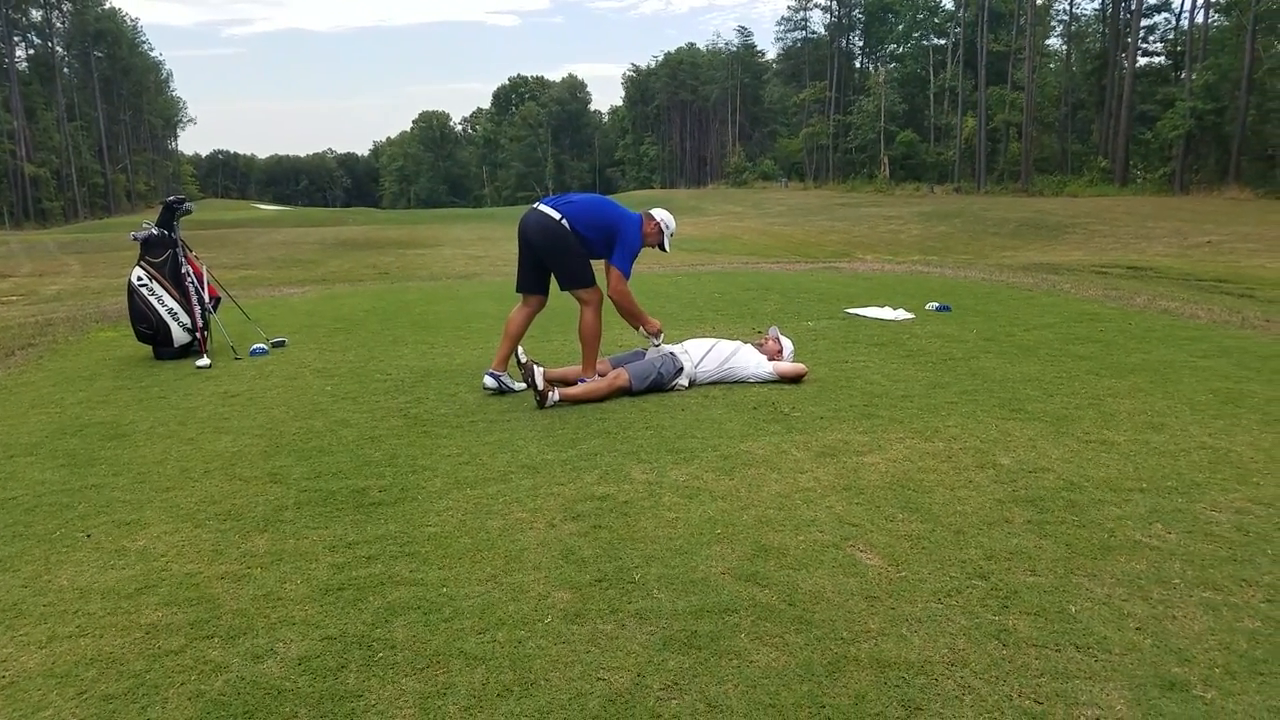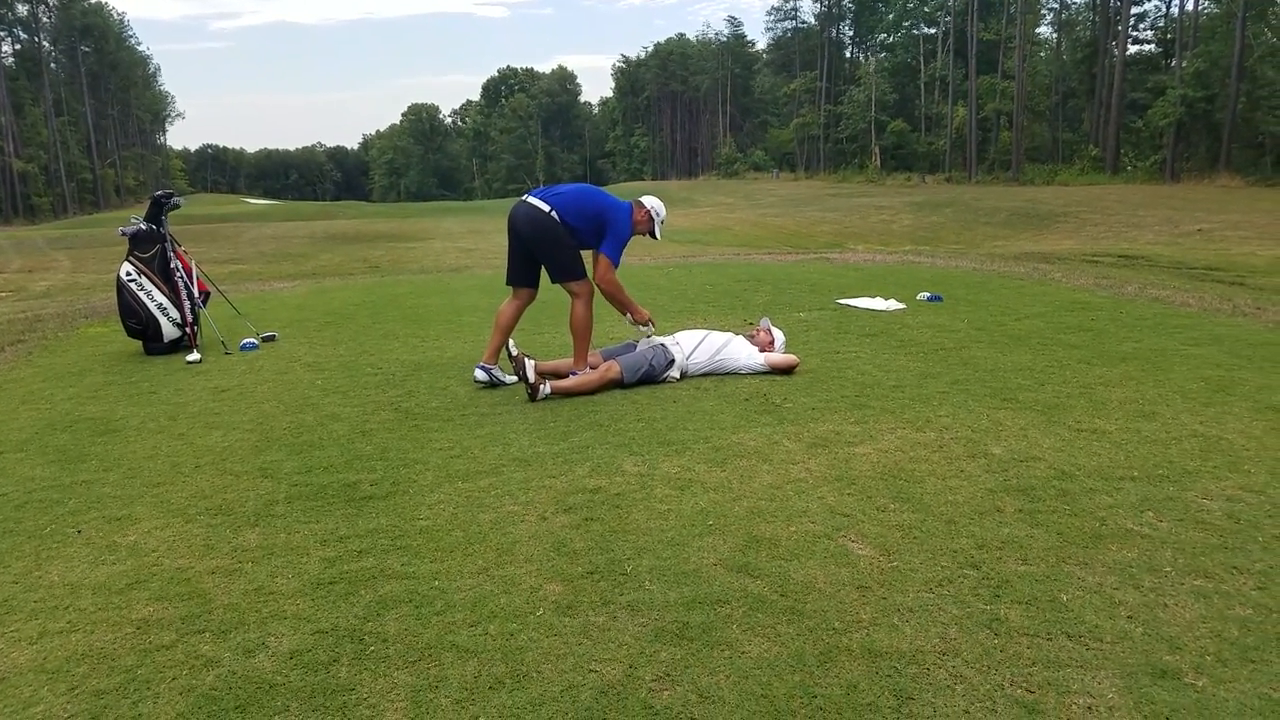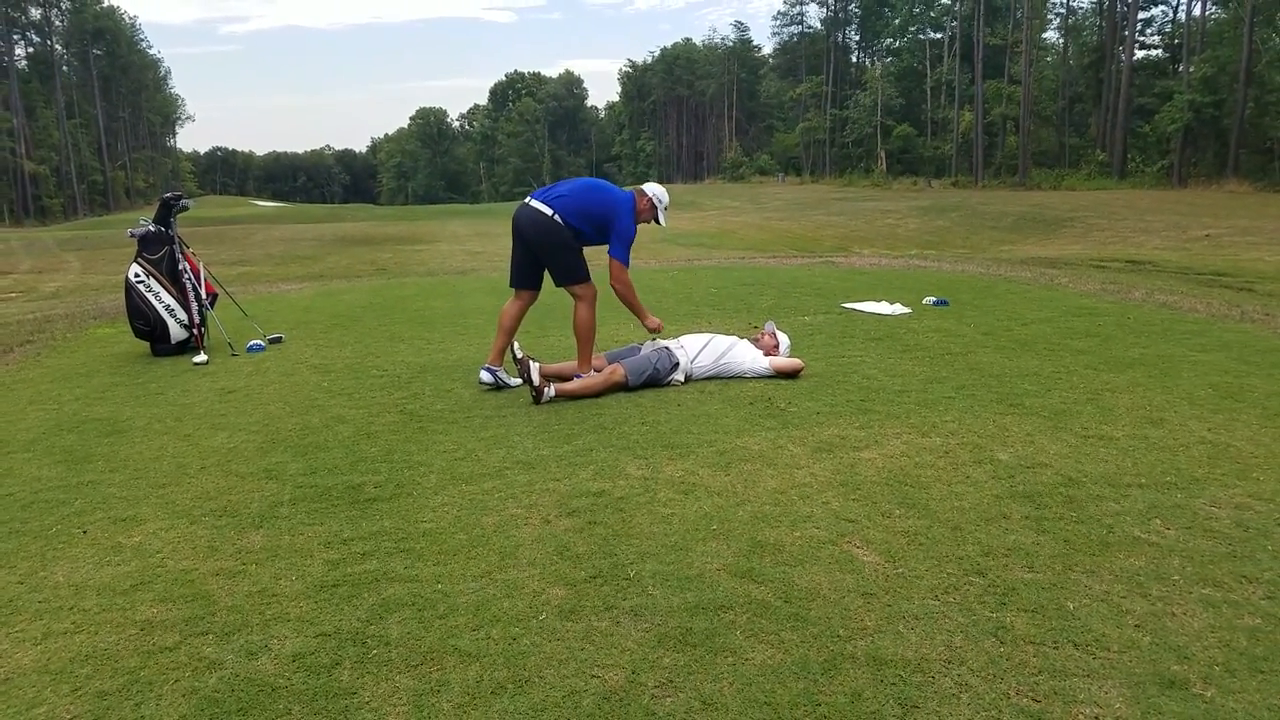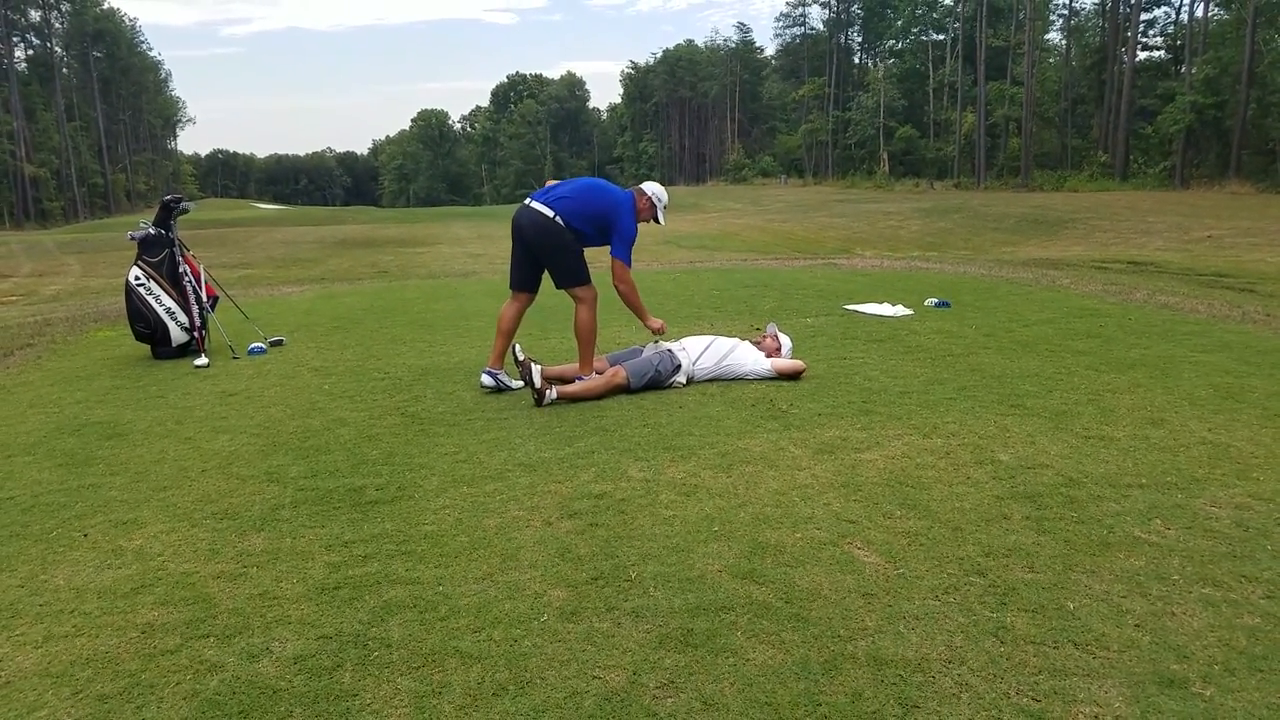
dt=0.5s
person 1, frame 1
left shoulder: (758, 365)
right shoulder: (743, 349)
left elbow: (800, 369)
left wrist: (785, 374)
left hip: (679, 366)
right hip: (672, 351)
left knee: (617, 379)
right knee: (602, 366)
left ankle: (553, 394)
right ankle: (541, 373)
person 1, frame 2
left shoulder: (749, 356)
right shoulder: (735, 340)
left elbow: (792, 360)
left wrist: (776, 363)
left hip: (671, 359)
right hip: (664, 343)
left knee: (608, 372)
right knee: (593, 359)
left ankle: (544, 388)
right ankle: (533, 366)
person 1, frame 3
left shoulder: (754, 360)
right shoulder: (739, 344)
left elbow: (797, 364)
left wrist: (782, 367)
left hip: (675, 362)
right hip: (667, 346)
left knee: (613, 375)
right knee: (598, 362)
left ankle: (548, 390)
right ankle: (537, 369)
person 1, frame 4
left shoulder: (756, 362)
right shoulder: (742, 346)
left elbow: (799, 366)
left wrist: (786, 372)
left hip: (677, 364)
right hip: (670, 348)
left knee: (615, 377)
right knee: (599, 364)
left ankle: (550, 393)
right ankle: (539, 371)
person 2, frame 1
left shoulder: (618, 222)
right shoulder: (631, 231)
left elbow: (616, 288)
right elbow: (616, 291)
left wrist: (640, 326)
right wrist: (646, 321)
left hip: (532, 220)
right hip: (553, 227)
left knee: (531, 303)
right knee: (591, 300)
left ankle: (496, 372)
right ankle: (587, 378)
person 2, frame 2
left shoulder: (608, 210)
right shoulder: (621, 219)
left elbow: (602, 277)
right elbow: (603, 280)
left wrist: (627, 312)
right wrist: (635, 310)
left hip: (521, 212)
right hip: (543, 220)
left knee: (521, 296)
right knee: (582, 292)
left ankle: (487, 365)
right ankle: (579, 371)
person 2, frame 3
left shoulder: (612, 195)
right shoulder: (624, 214)
right elbow: (618, 281)
right wrist: (646, 317)
left hip: (525, 214)
right hip: (546, 223)
left knee: (523, 297)
right knee: (585, 295)
left ankle: (492, 367)
right ankle: (583, 374)
person 2, frame 4
left shoulder: (608, 193)
right shoulder: (624, 214)
left elbow: (551, 185)
right elbow: (621, 282)
right wrist: (648, 319)
left hip: (525, 215)
right hip: (548, 226)
left knee: (520, 299)
right knee: (585, 298)
left ankle: (494, 371)
right ankle: (585, 377)
